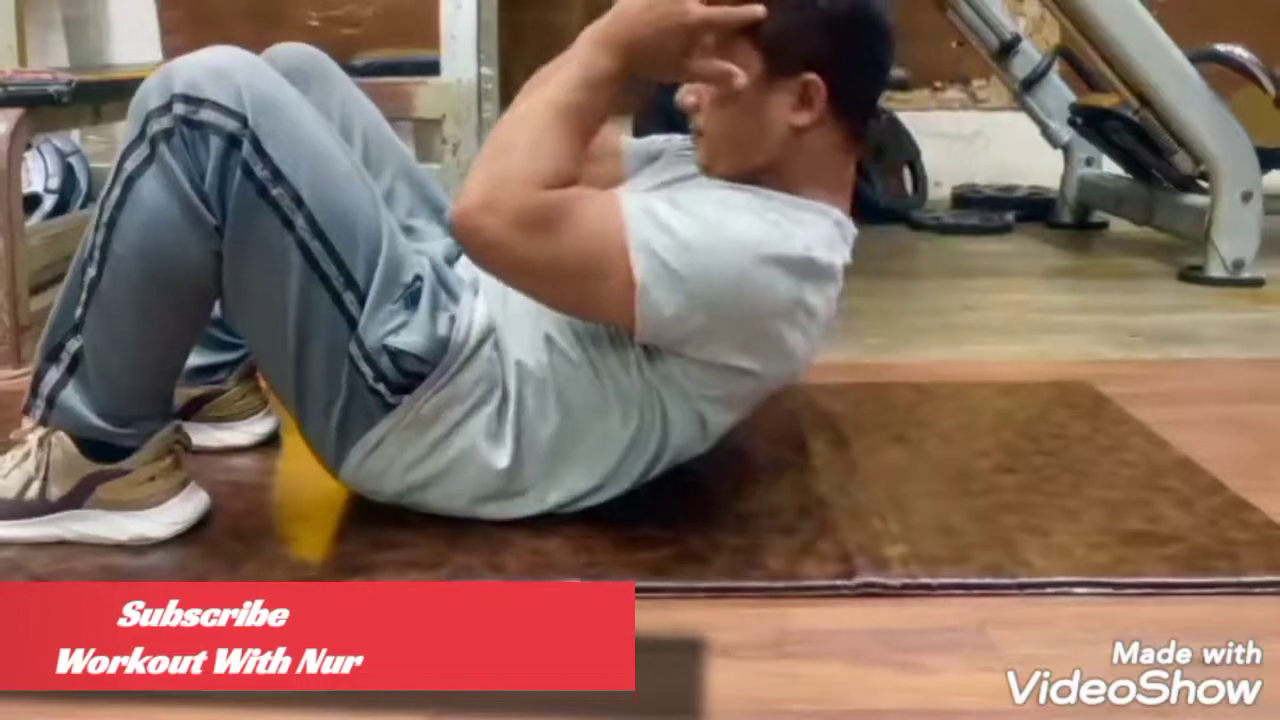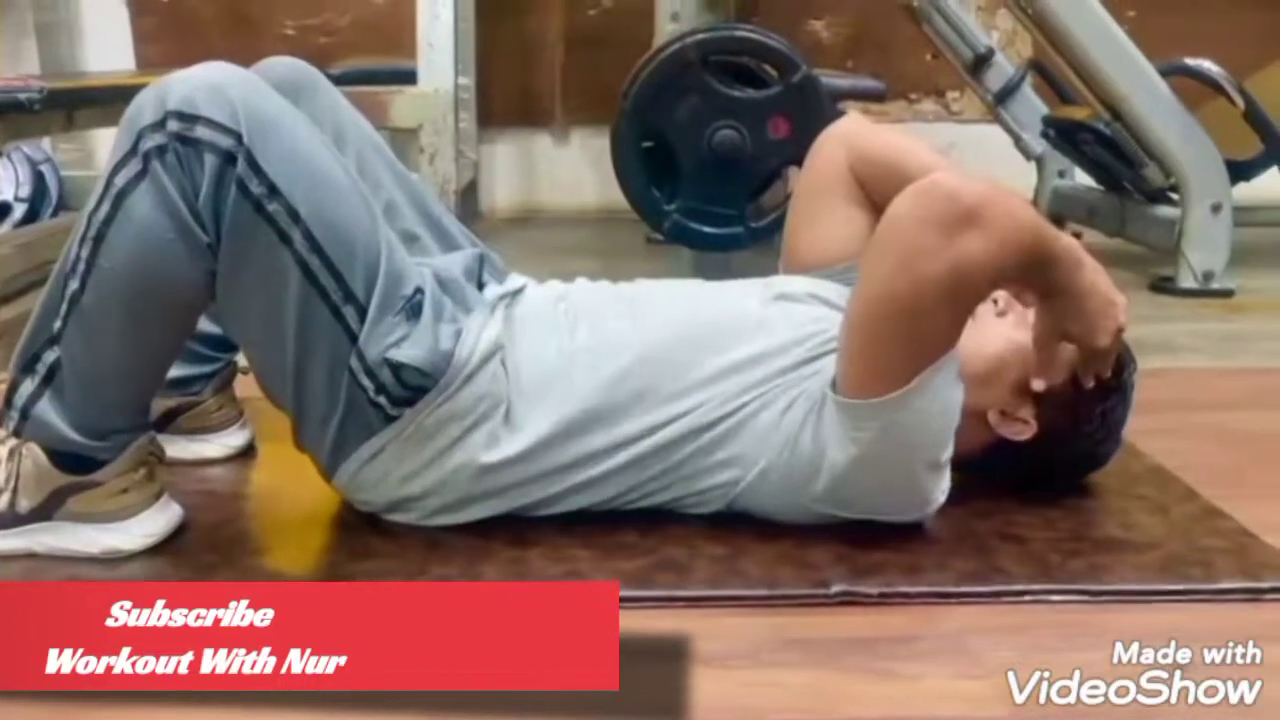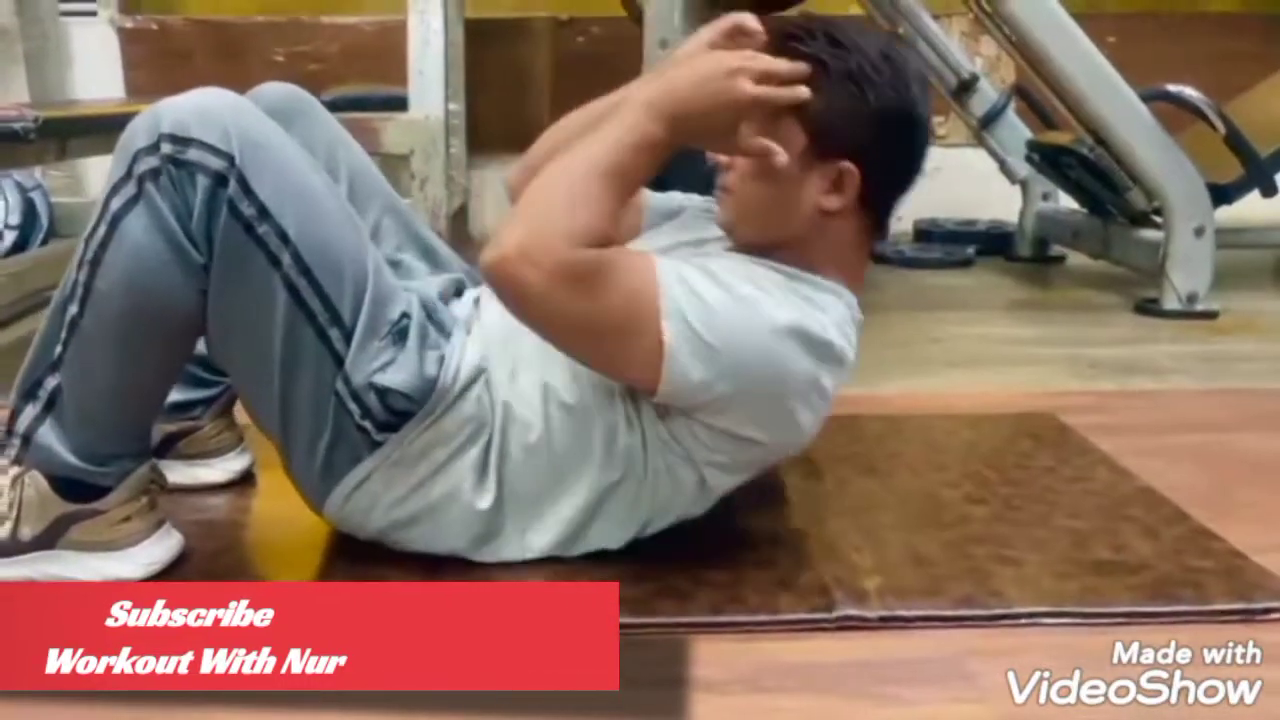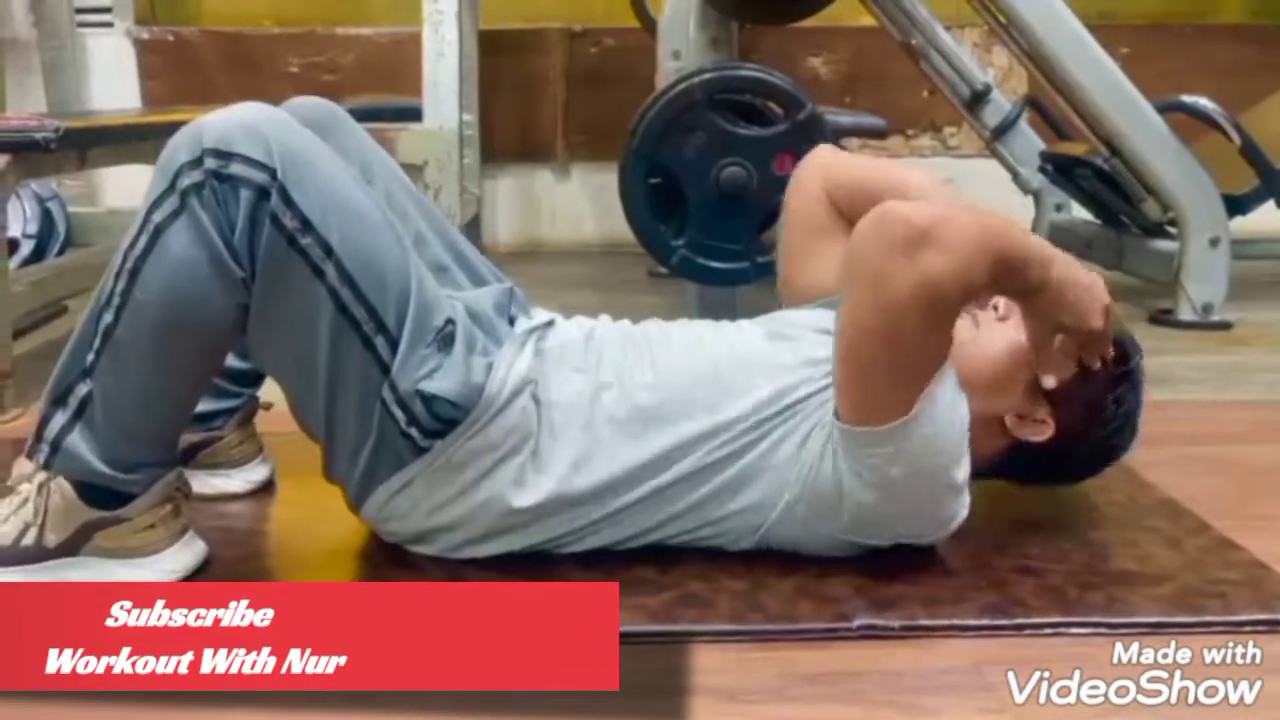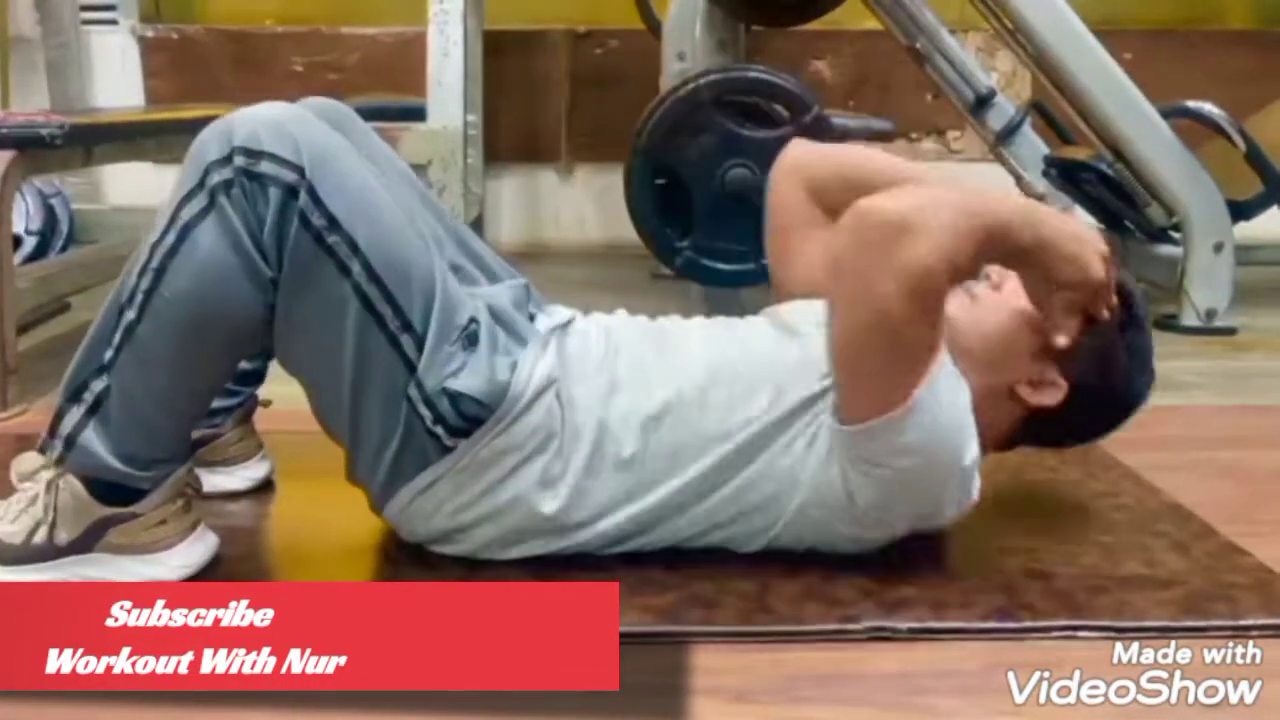
dt=1s
person 1, frame 1
left shoulder: (759, 258)
right shoulder: (753, 183)
left elbow: (494, 215)
right elbow: (547, 151)
left hip: (416, 408)
right hip: (455, 315)
left knee: (204, 103)
right knee: (287, 74)
left ankle: (97, 457)
right ankle: (206, 377)
person 1, frame 2
left shoulder: (886, 457)
right shoulder: (849, 322)
left elbow: (953, 222)
right elbow: (846, 148)
left wrist: (1063, 272)
right wrist: (1048, 250)
left hip: (423, 408)
right hip: (484, 320)
left knee: (196, 122)
right knee: (276, 90)
right ankle: (185, 389)
person 1, frame 3
left shoulder: (779, 336)
right shoulder: (757, 240)
left elbow: (528, 262)
right elbow: (539, 186)
left wrist: (663, 108)
right wrist: (668, 87)
left hip: (410, 446)
right hip: (458, 347)
left knee: (190, 145)
right knee: (276, 114)
right ankle: (186, 414)
person 1, frame 4
left shoulder: (909, 477)
right shoulder: (868, 362)
left elbow: (913, 244)
right elbow: (822, 179)
left wrist: (1043, 268)
right wrist: (1025, 253)
left hip: (460, 443)
right hip: (510, 355)
left knee: (231, 161)
right knee: (300, 129)
left ankle: (97, 502)
right ankle: (199, 424)
person 1, frame 5
left shoulder: (925, 452)
right shoulder: (899, 361)
left elbow: (880, 234)
right elbow: (798, 174)
left wrist: (1009, 221)
right wrist: (990, 217)
left hip: (475, 446)
right hip: (532, 354)
left knee: (260, 162)
right knee: (309, 131)
left ankle: (107, 494)
right ankle: (198, 424)
